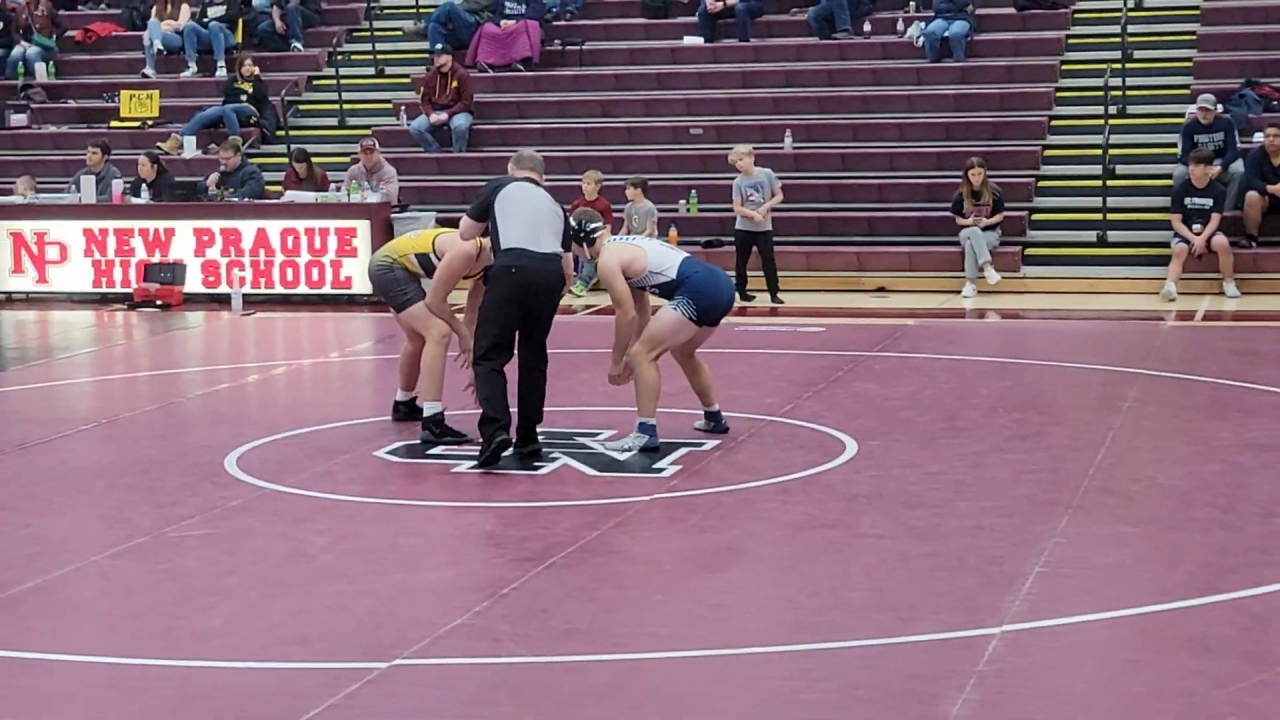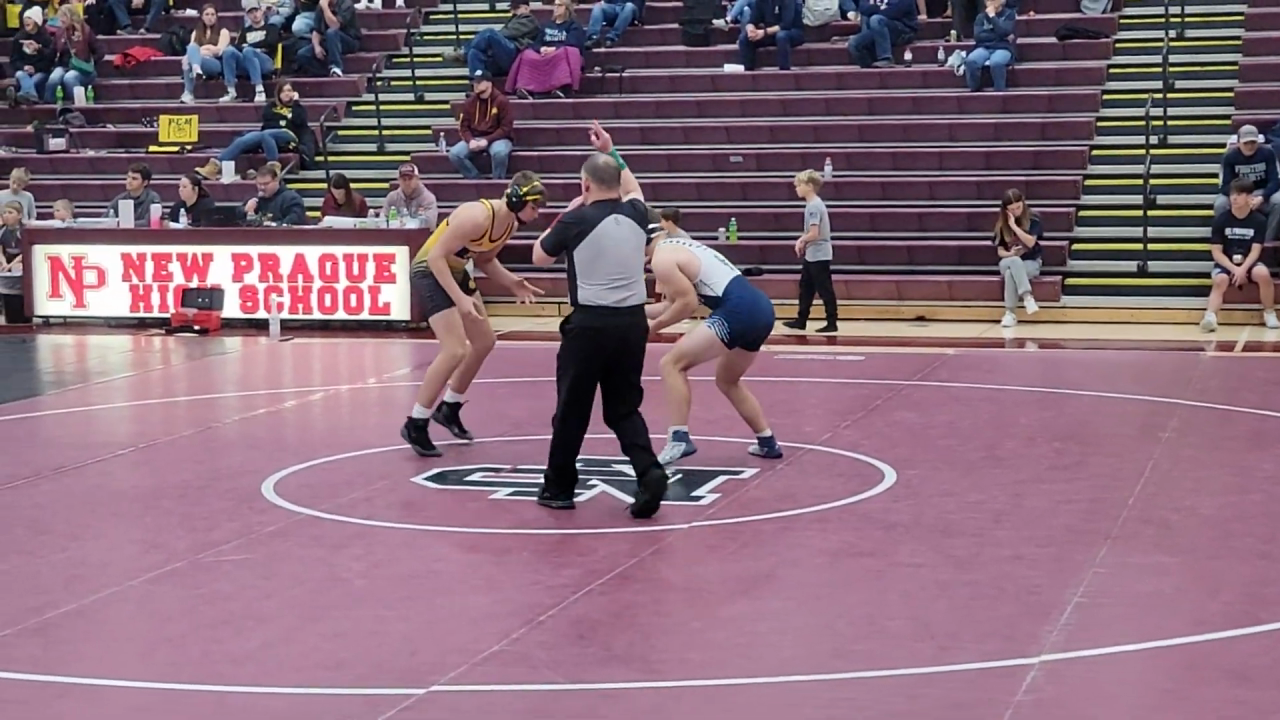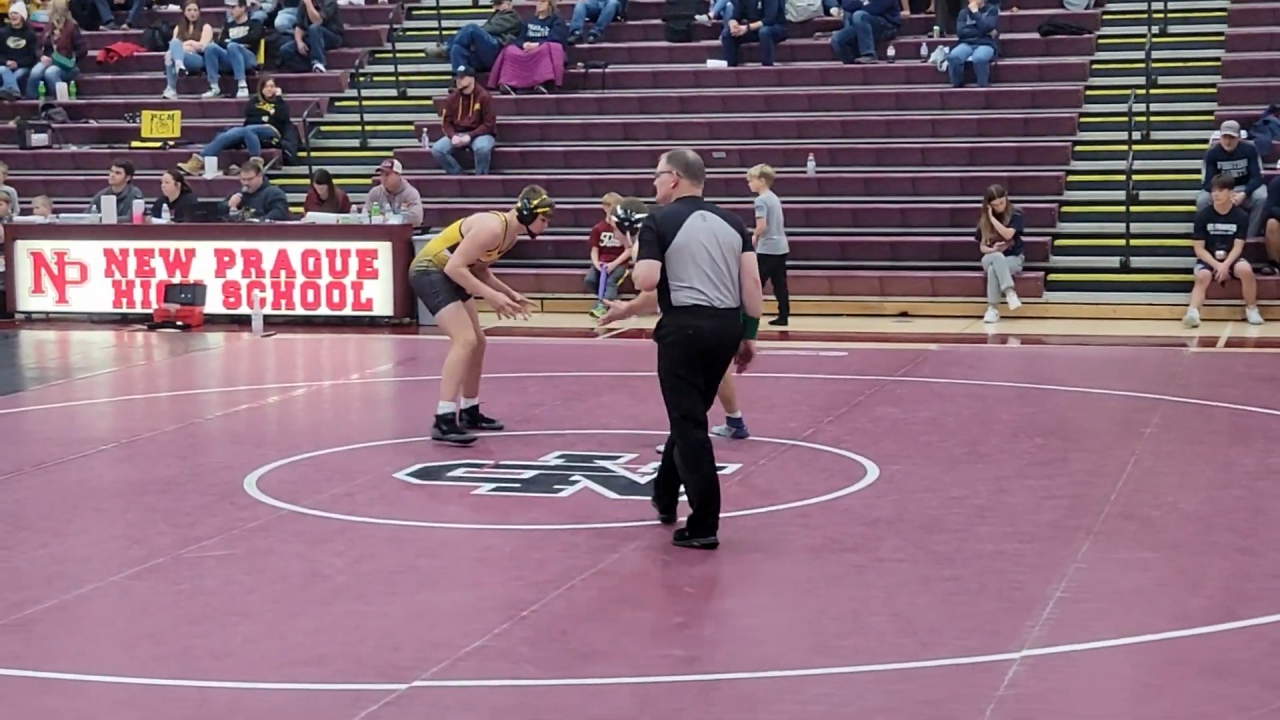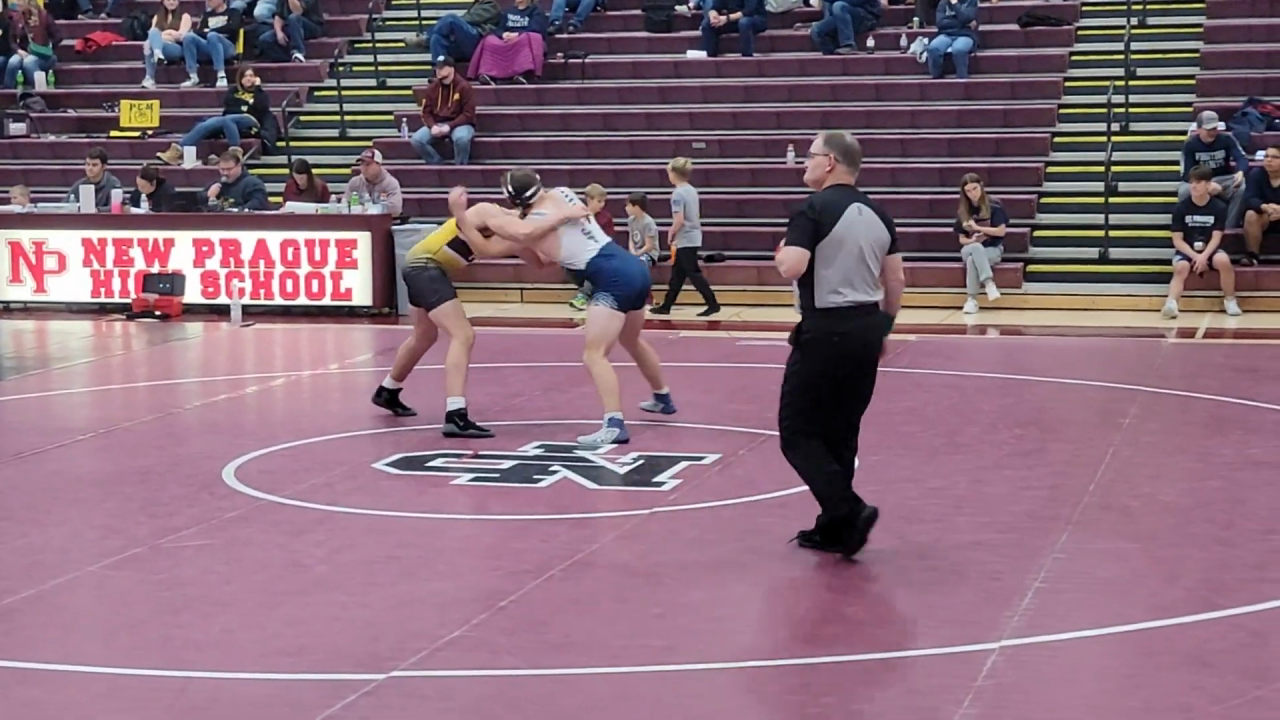
dt=0.7s
person 1, frame 1
left shoulder: (499, 188)
right shoulder: (554, 205)
left elbow: (465, 233)
right elbow: (568, 269)
left hip: (512, 273)
right hip: (550, 275)
left knee: (489, 356)
right knee: (533, 355)
left ankle: (495, 429)
right ankle: (528, 436)
person 1, frame 2
left shoulder: (576, 221)
right shoulder: (636, 217)
left elbow: (540, 257)
right elbow: (634, 191)
right wrist: (611, 155)
left hip: (589, 326)
right hip: (632, 324)
left knee: (572, 410)
right knee: (625, 407)
left ankle: (559, 488)
right ankle: (650, 474)
person 1, frame 3
left shoulder: (659, 220)
right shoulder: (731, 222)
left elbow: (646, 282)
right elbow: (752, 282)
right wrist: (749, 335)
left hip: (684, 329)
right hip: (726, 327)
left knee: (690, 424)
right knee: (687, 415)
left ankle: (704, 523)
right ankle: (666, 495)
person 1, frame 4
left shoulder: (813, 208)
right shoulder: (878, 214)
left elbow: (792, 268)
right elbow: (895, 279)
left wrist: (781, 252)
right wrist: (883, 325)
left hip: (826, 332)
right hip: (869, 328)
left knee: (799, 435)
right knee: (839, 435)
left ankle: (850, 513)
right ankle: (833, 528)
person 2, frame 1
left shoulder: (488, 267)
right shoulder: (466, 252)
left elbow: (473, 318)
right elbow: (434, 300)
right wrist: (462, 334)
left hip: (396, 267)
right hip: (388, 267)
left knee: (420, 338)
right knee: (439, 333)
left ankle: (404, 404)
right ankle: (432, 424)
person 2, frame 2
left shoulder: (510, 223)
right shoulder: (476, 216)
right elbow: (435, 257)
left wrist: (513, 282)
right wrist: (460, 298)
left hip: (454, 272)
right hip: (429, 272)
left knee: (484, 341)
right knee: (455, 351)
left ankle: (449, 408)
right ankle: (415, 424)
person 2, frame 3
left shoulder: (510, 234)
right shoulder: (490, 228)
left elbow: (479, 268)
right elbow: (454, 266)
left wrist: (509, 294)
right wrist: (491, 296)
left hip: (448, 274)
right hip: (429, 272)
left knee: (478, 342)
right knee: (466, 340)
left ankle: (469, 412)
right ankle: (444, 419)
person 2, frame 4
right shoulder: (492, 212)
left hip: (422, 266)
right hip: (425, 267)
left knee: (423, 337)
right knee: (463, 335)
left ankle: (387, 392)
right ankle: (455, 417)
person 3, frame 1
left shoulder: (608, 260)
right shoulder: (625, 246)
left elbow: (628, 315)
right elbow: (641, 311)
left wrist: (617, 360)
right wrist: (630, 355)
left hip: (699, 291)
right hip: (720, 285)
left knee: (643, 354)
right knee: (682, 351)
left ankle: (646, 433)
right ankle: (714, 418)
person 3, frame 2
left shoulder: (663, 256)
right shoulder: (681, 245)
left elbow: (687, 303)
right elbow: (676, 301)
left wrist: (654, 326)
left hip: (738, 312)
right hip: (760, 310)
left knee: (672, 364)
right knee: (727, 382)
left ankle: (680, 438)
right ankle: (767, 443)
person 3, frame 3
left shoulder: (642, 248)
left elbow: (654, 296)
left wrist: (620, 311)
left knee: (677, 361)
right knee: (713, 359)
left ankle: (688, 430)
right ankle: (735, 422)
person 3, frame 4
left shoulder: (527, 228)
right shoulder: (563, 193)
left hip: (614, 281)
right hip: (634, 270)
left knee: (593, 355)
right knee: (632, 342)
left ankle: (614, 425)
right ankle: (663, 399)
